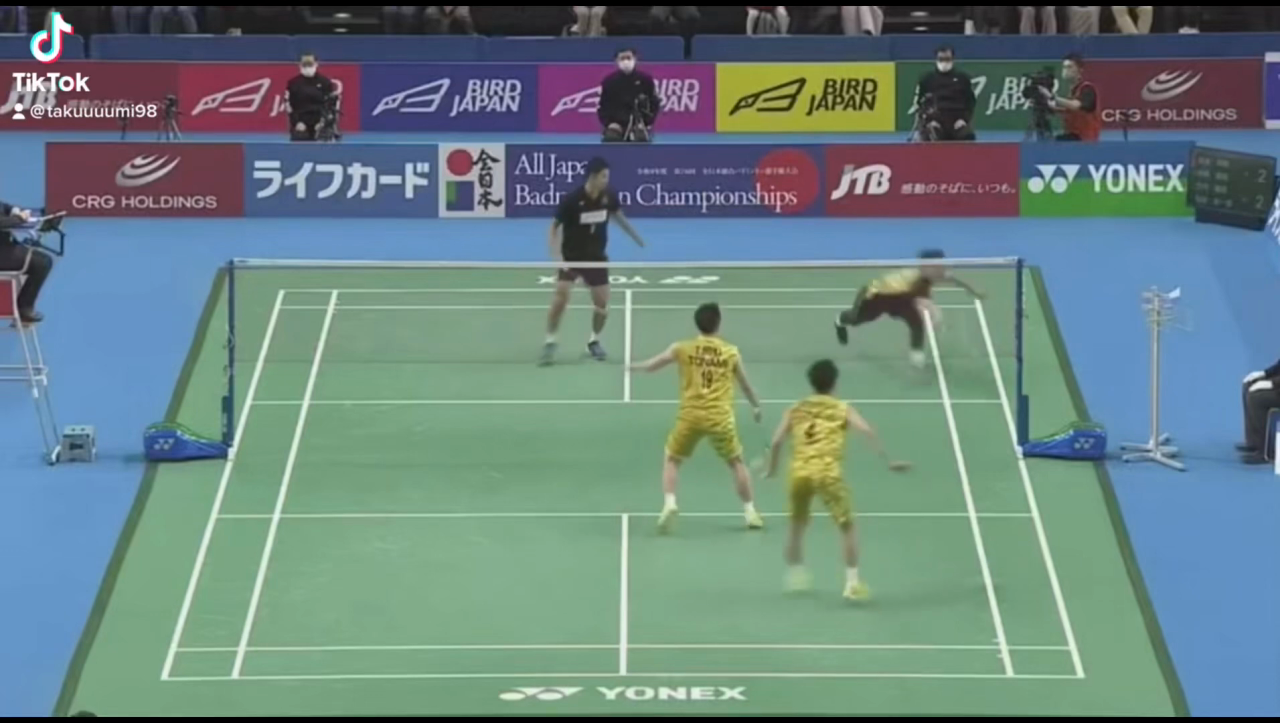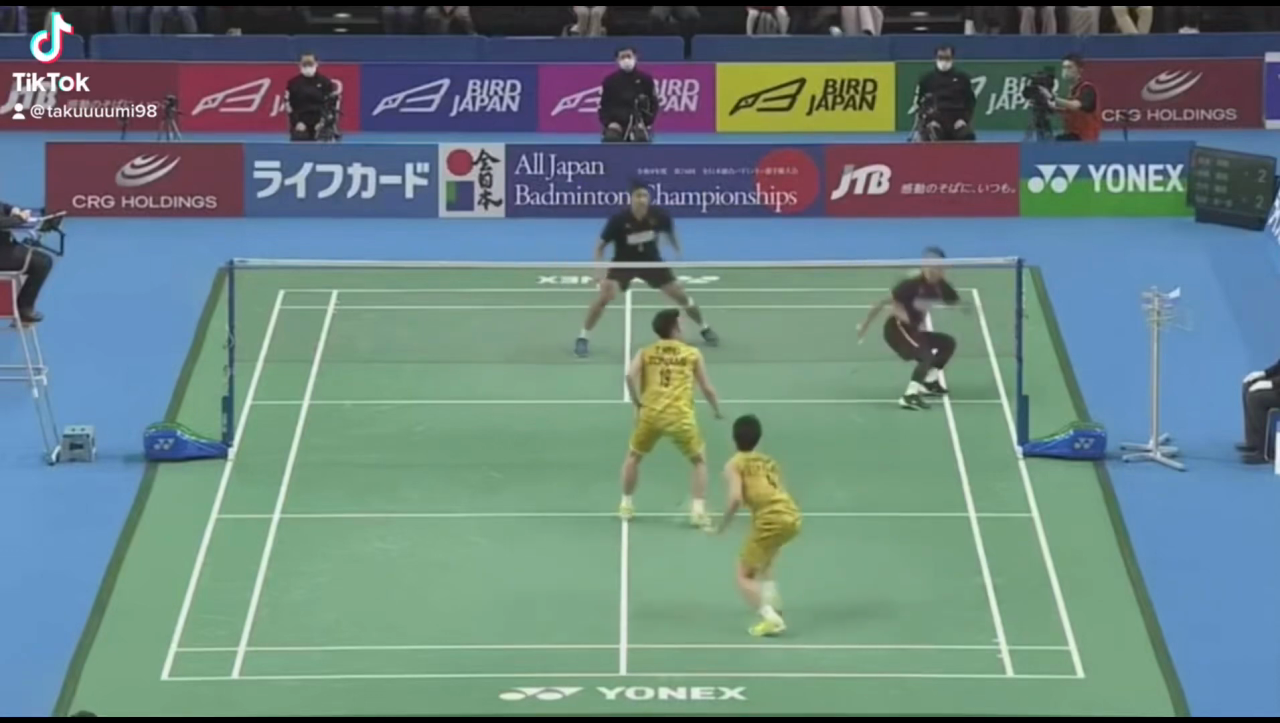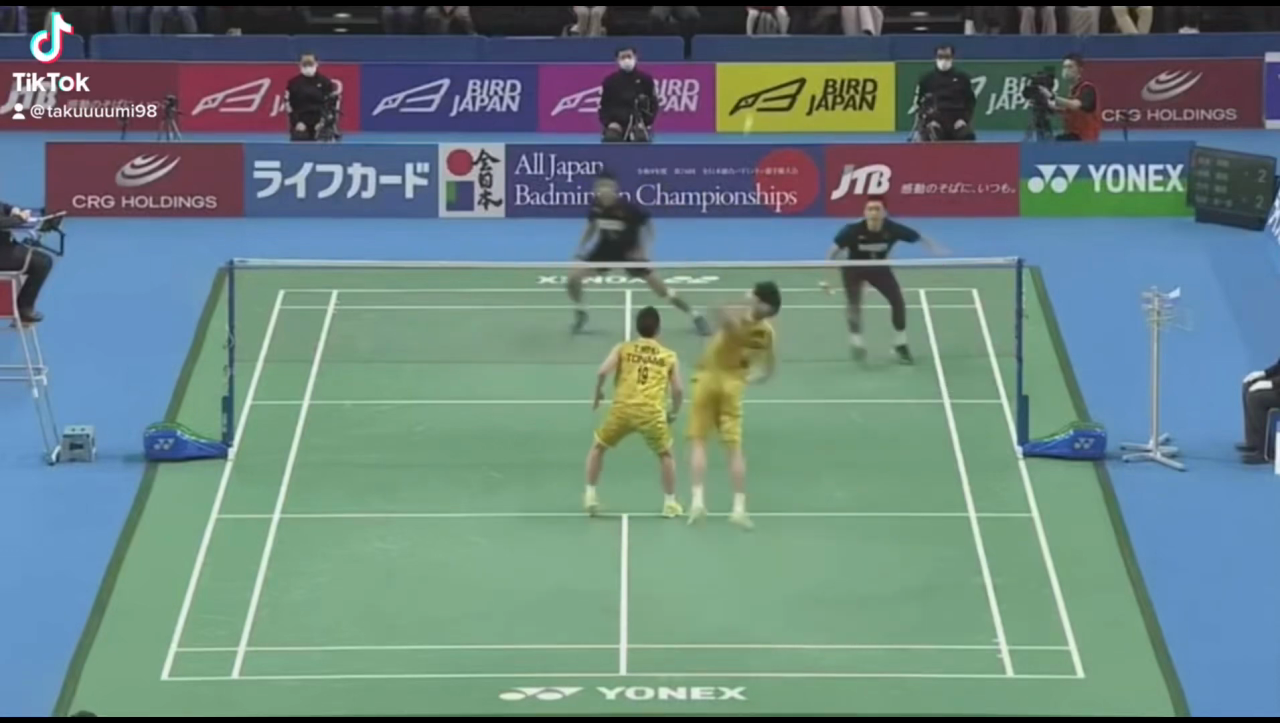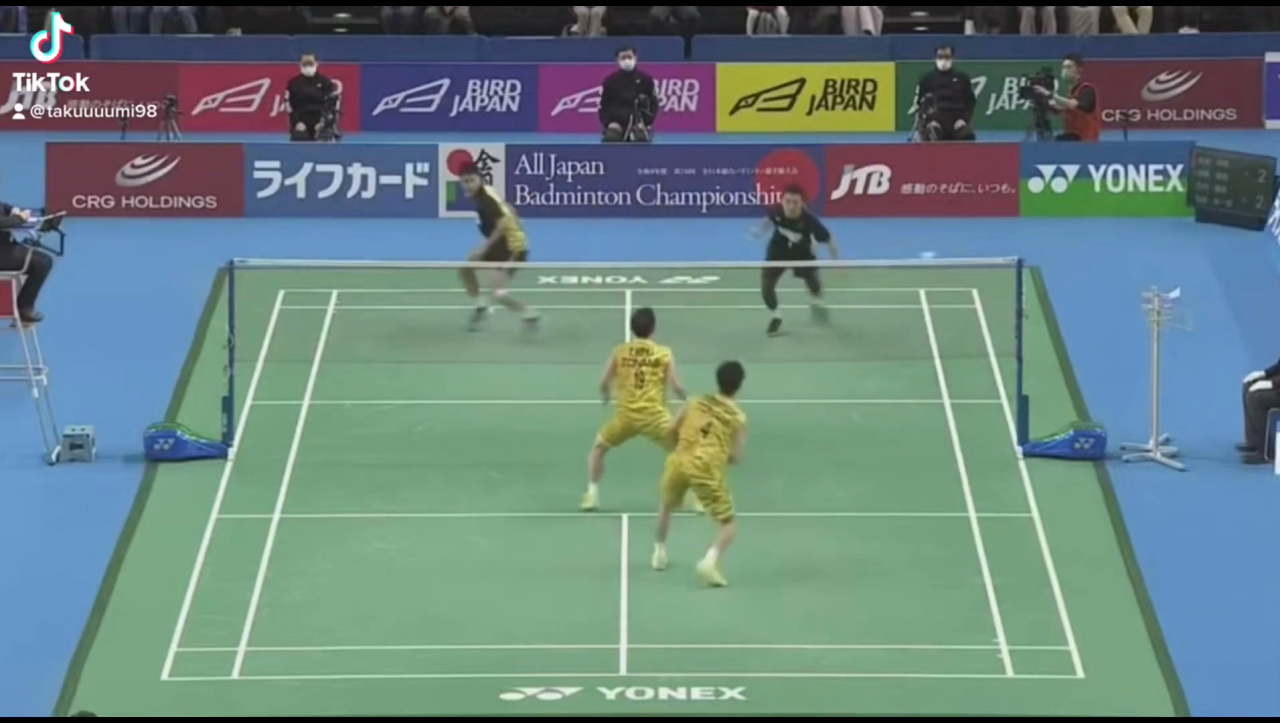
dt=0.5s
person 1, frame 1
left shoulder: (796, 409)
right shoulder: (841, 408)
left elbow: (776, 441)
right elbow: (866, 430)
left wrist: (771, 468)
right wrist: (889, 460)
left hip: (799, 472)
right hip: (825, 472)
left knee: (797, 524)
right knee: (846, 526)
left ankle: (796, 575)
right ankle: (852, 583)
person 1, frame 2
left shoulder: (735, 465)
right shoulder: (769, 462)
left elbow: (735, 499)
left wrist: (723, 523)
left hip: (770, 522)
right hip: (793, 518)
left knee: (744, 576)
right knee: (766, 556)
left ankle: (771, 618)
right ankle: (770, 596)
person 1, frame 3
left shoulder: (739, 326)
right shoulder: (767, 336)
left elbow: (727, 313)
right elbow: (771, 369)
right wrist: (760, 376)
left hip: (709, 385)
right hip: (732, 389)
left knee: (698, 443)
right knee: (735, 451)
left ankle: (698, 501)
right ankle: (739, 509)
person 1, frame 4
left shoulder: (696, 402)
right shoulder: (738, 417)
left elbow: (672, 431)
right elbow: (735, 456)
left hip: (679, 465)
right hip: (707, 473)
left knee: (666, 508)
right knee: (728, 524)
left ankle: (659, 554)
right ankle: (709, 563)
person 2, frame 1
left shoulder: (682, 349)
right shoulder: (731, 352)
left elbow: (652, 365)
right elbow: (745, 384)
left wrist: (635, 366)
right wrist: (756, 406)
left hip: (690, 417)
right hip: (720, 418)
left knee: (672, 462)
right knee: (737, 463)
left ankle: (670, 505)
right ankle: (750, 512)
person 2, frame 2
left shoulder: (645, 353)
right shoulder: (692, 354)
left elbow: (630, 376)
right elbow: (707, 388)
left wrist: (637, 402)
right wrist: (717, 410)
left hip: (651, 415)
right hip: (680, 417)
left knee: (633, 457)
right knee: (698, 461)
left ankle: (626, 505)
right ankle: (698, 510)
person 2, frame 3
left shoulder: (623, 349)
right shoulder: (669, 355)
left elbow: (603, 372)
right elbow: (678, 390)
left wrist: (598, 392)
right wrist: (675, 411)
left hip: (623, 411)
right hip: (652, 413)
left knee: (597, 449)
right knee: (665, 455)
left ankle: (591, 496)
right ankle: (670, 503)
person 2, frame 4
left shoulder: (619, 352)
right shoulder: (664, 354)
left elbow: (604, 383)
right elbow: (676, 387)
left wrist: (607, 396)
right wrist: (687, 399)
left hip: (625, 415)
right hip: (654, 415)
left knee: (599, 447)
left ankle: (592, 494)
person 3, frame 1
left shoulder: (609, 196)
right shoulder: (571, 200)
left elbow: (619, 216)
right elbow: (554, 227)
left wrist: (635, 236)
right wrist: (556, 253)
left hip: (597, 256)
right hip: (572, 256)
left knee: (601, 304)
right knee: (561, 296)
left ankle: (594, 341)
right ankle: (550, 344)
person 3, frame 2
left shoulder: (659, 215)
right shoulder: (618, 220)
left elbow: (669, 232)
right elbow: (601, 246)
left wrist: (679, 252)
left hip: (650, 260)
right hip: (623, 262)
left knee: (681, 297)
right knee: (605, 295)
left ankle: (705, 330)
right ankle: (583, 338)
person 3, frame 3
left shoulder: (627, 206)
right shoulder: (595, 206)
left elbow: (648, 225)
left wrist: (644, 250)
right wrist: (581, 247)
left hip: (634, 251)
right hip: (607, 248)
left knee: (660, 289)
right knee: (573, 279)
left ankle: (695, 317)
right ankle: (581, 312)
person 3, frame 4
left shoulder: (485, 197)
right shoulder: (482, 193)
left elbow: (503, 223)
right elbow: (510, 211)
left wrist: (485, 247)
left hip: (513, 247)
right hip: (502, 244)
left knee: (497, 293)
right knee: (465, 267)
left ankle: (530, 315)
right ankle: (481, 308)
person 4, frame 1
right shoulder: (919, 281)
left elbow: (948, 278)
right elbow: (923, 303)
left wrist: (972, 291)
right wrist: (934, 317)
left hip: (900, 299)
right hip: (875, 297)
left knee: (917, 324)
right knee: (856, 320)
left ankle: (917, 360)
right ankle: (841, 322)
person 4, frame 2
left shoulder: (942, 286)
right shoulder: (911, 284)
left elbow: (955, 301)
right elbow: (885, 303)
right wrist: (865, 325)
left hip: (914, 329)
right hip: (897, 328)
left knee: (949, 344)
right knee: (926, 357)
left ankle: (929, 382)
right ankle: (910, 395)
person 4, frame 3
left shoulder: (894, 229)
right shoulder: (853, 230)
left elbow: (920, 237)
right elbow: (834, 251)
left wrist: (936, 248)
left hip: (878, 268)
right hip: (854, 268)
left knee: (898, 303)
right knee: (854, 303)
left ankle: (901, 344)
right ankle: (857, 343)
person 4, frame 4
left shoulder: (811, 221)
right shoulder: (777, 211)
left elbow: (828, 241)
right wrist: (761, 230)
left hip: (803, 255)
right hip: (777, 253)
left knee: (814, 284)
right knee: (767, 287)
left ankle: (816, 304)
right ankle: (776, 317)
